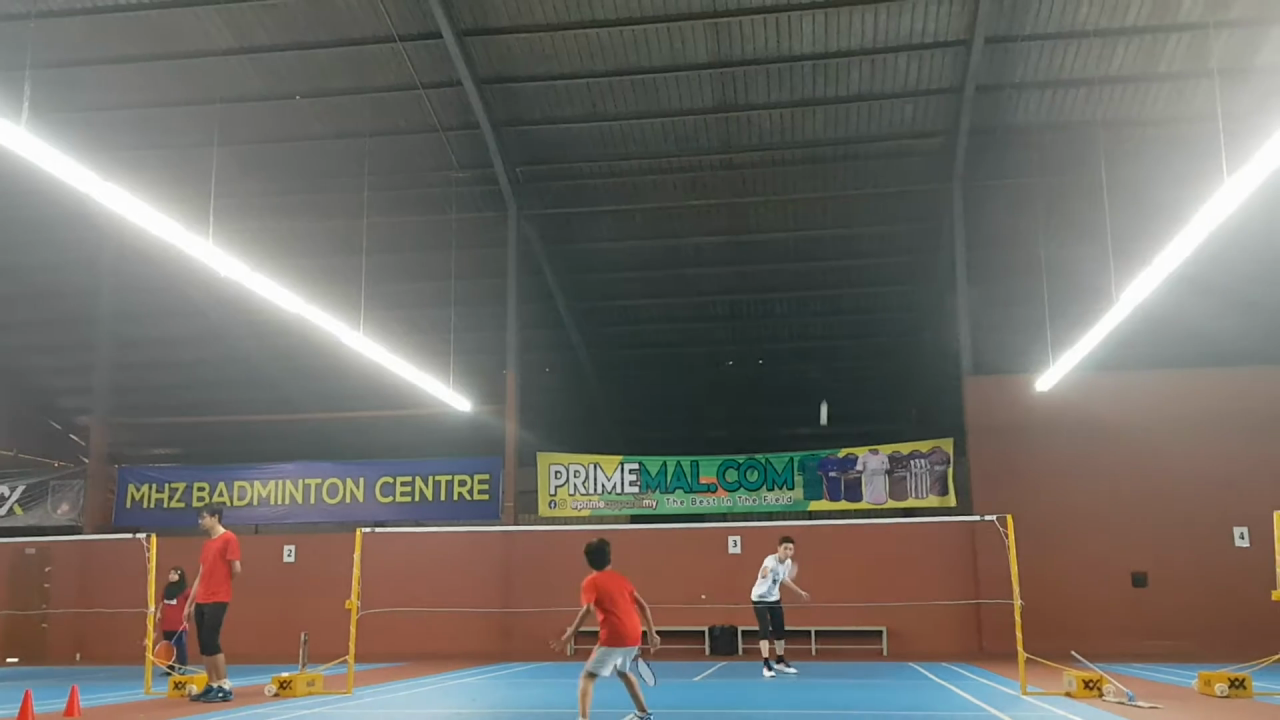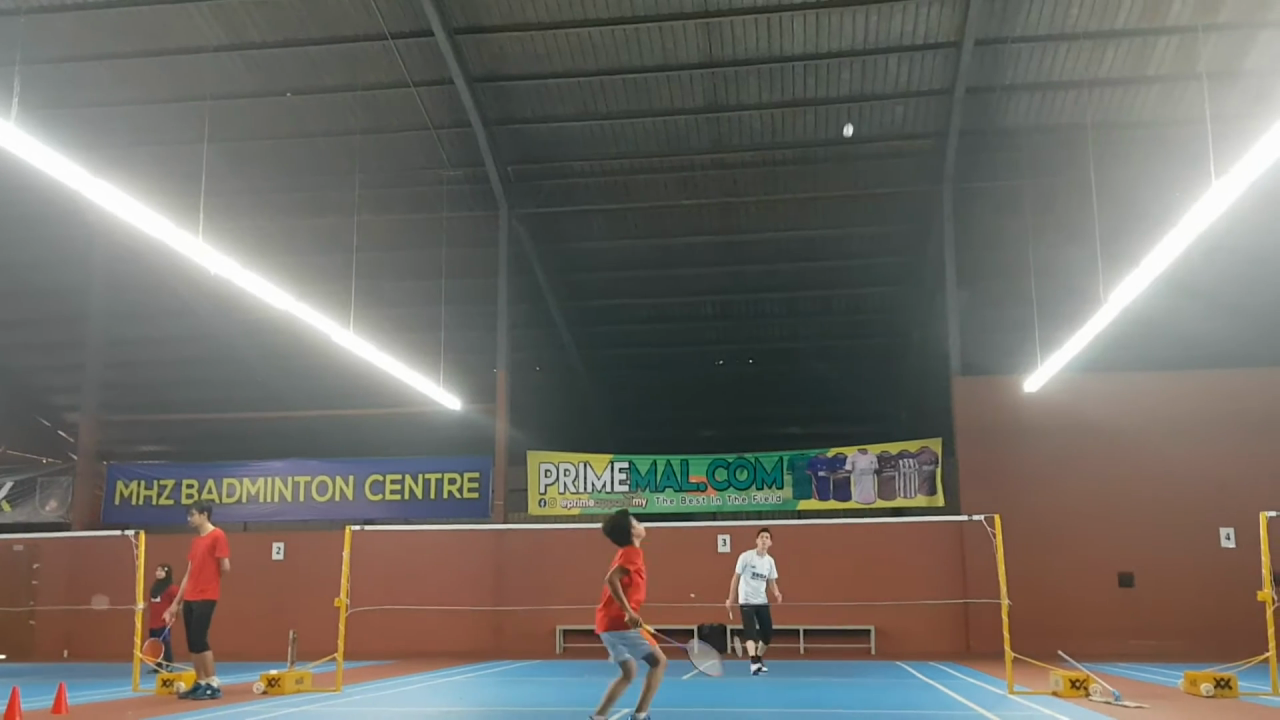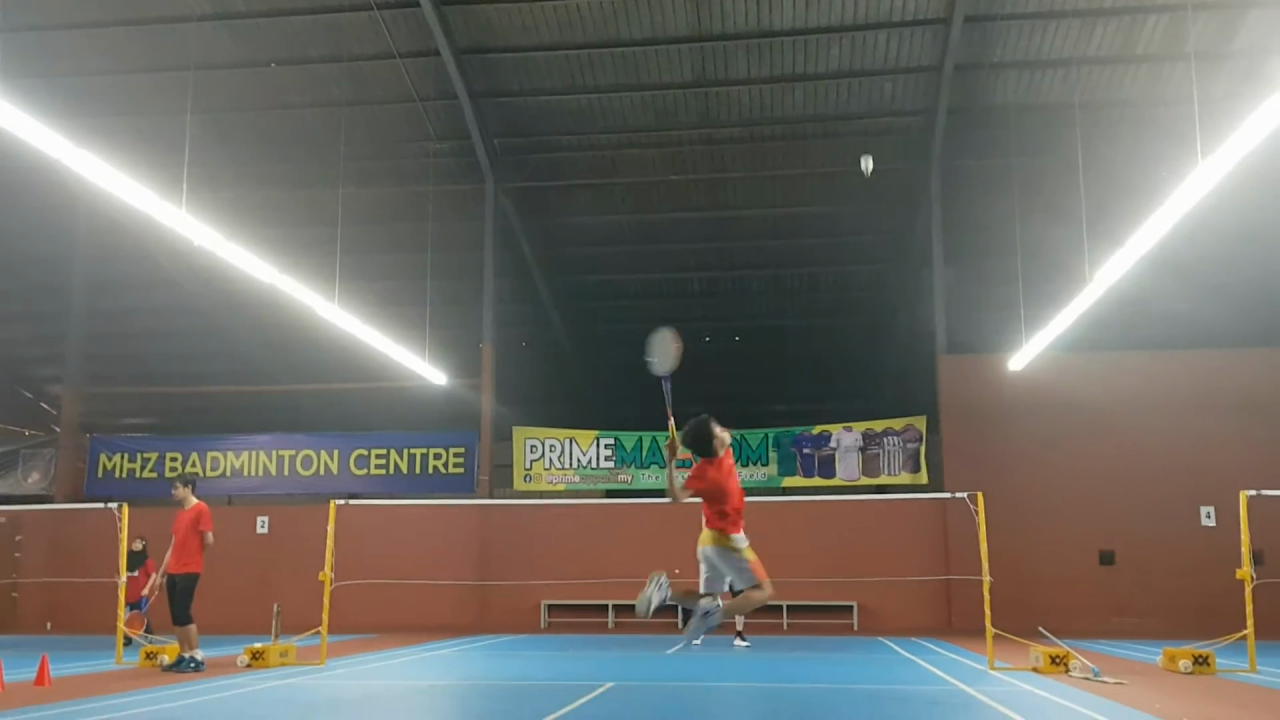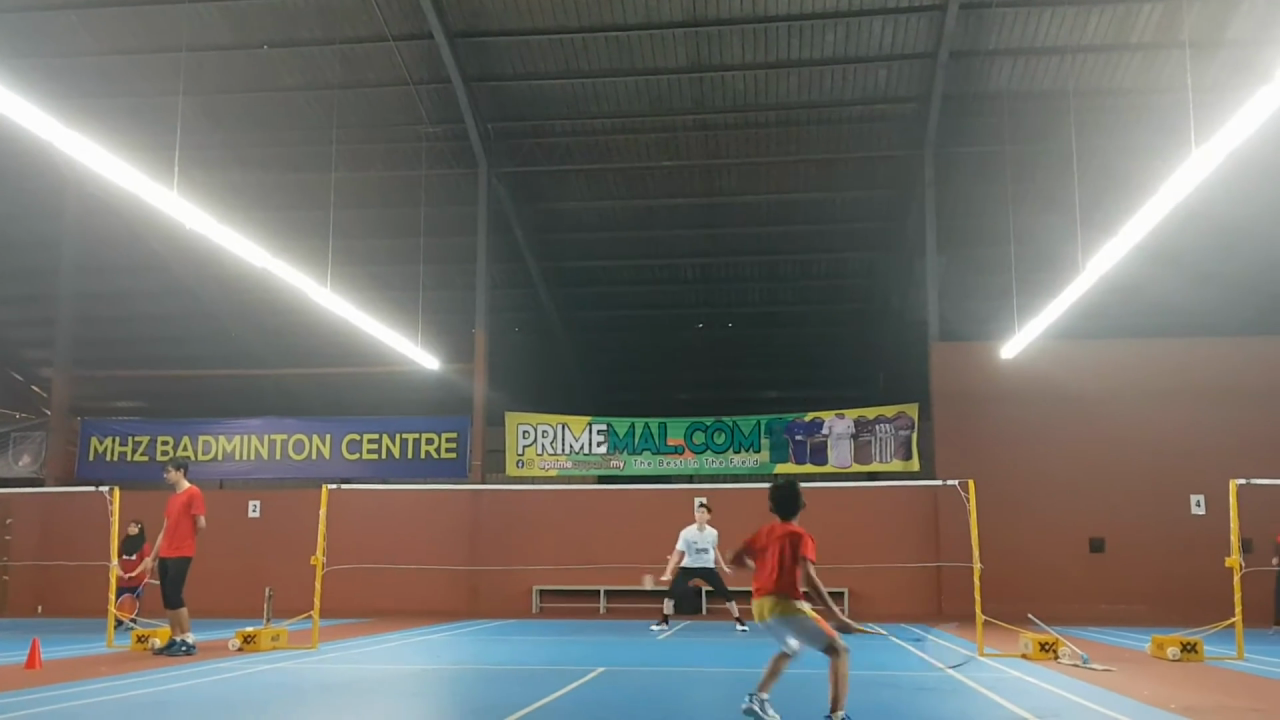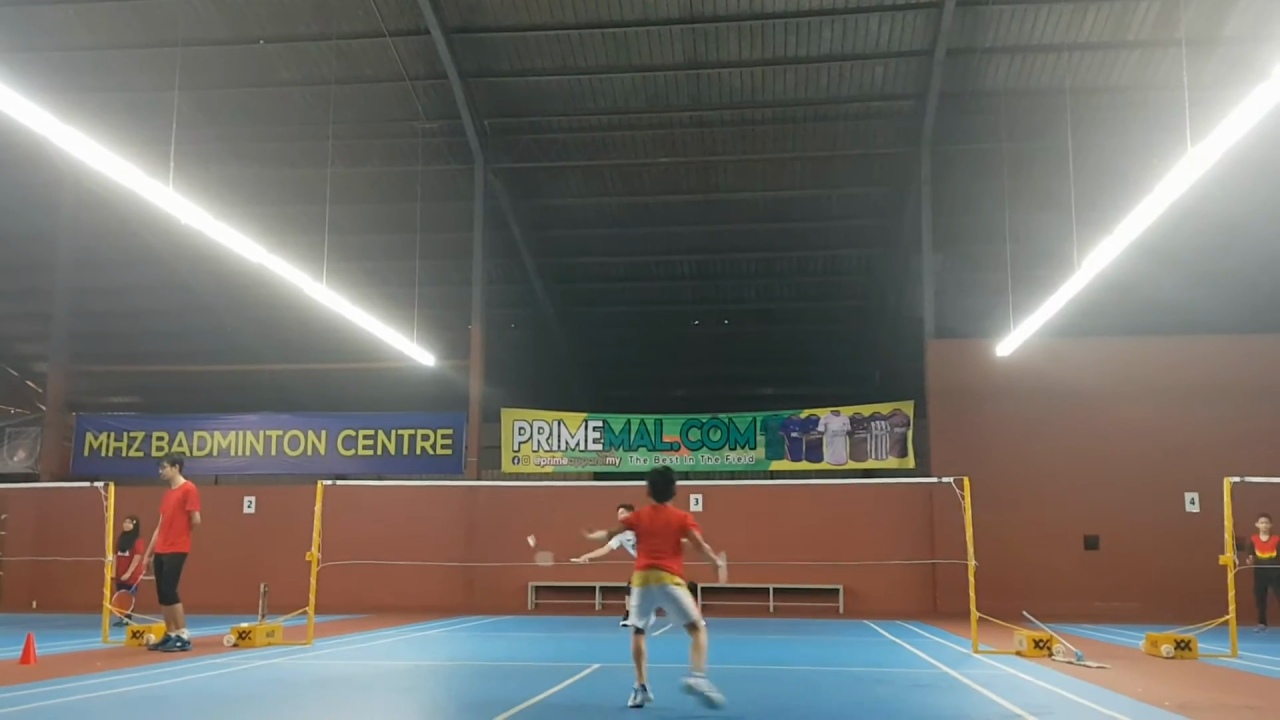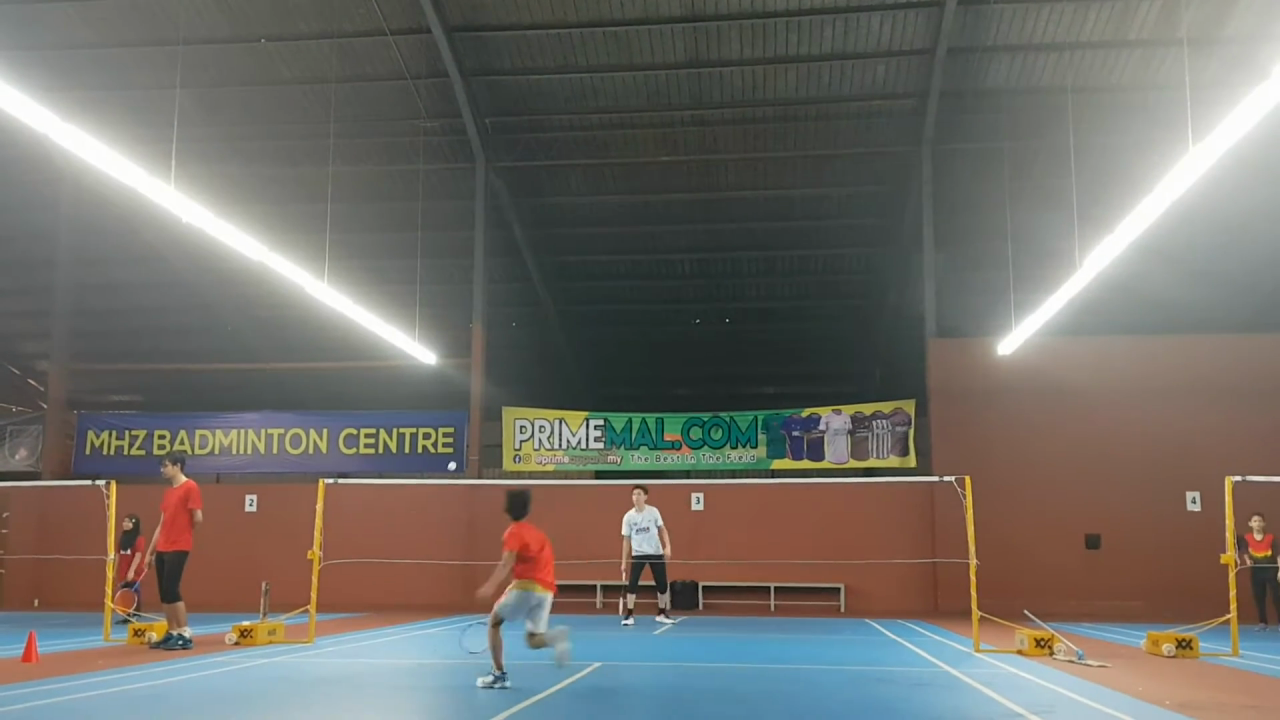
dt=0.5s
person 1, frame 1
left shoulder: (590, 582)
right shoulder: (622, 580)
left elbow: (586, 610)
right elbow: (643, 606)
left wrist: (569, 635)
right wrist: (651, 632)
left hip: (613, 638)
right hip: (633, 636)
left knee: (587, 678)
right knee: (623, 673)
person 1, frame 2
left shoulder: (625, 555)
right shoulder: (632, 554)
right elbow: (610, 579)
right wrist: (628, 611)
left hip: (608, 624)
right hip: (617, 624)
left knee: (628, 674)
right knee: (658, 662)
person 1, frame 3
left shoulder: (724, 458)
right shoulder: (703, 472)
right elbow: (676, 496)
right wrist: (670, 461)
left hip: (713, 542)
right hip: (727, 540)
left knee: (706, 600)
right knee: (762, 591)
left ankle: (666, 593)
right ankle: (711, 613)
person 1, frame 4
left shoulder: (762, 533)
right shoulder: (800, 537)
left elbow: (735, 559)
right elbow: (809, 578)
right wrist: (837, 615)
left hip: (761, 605)
right hip: (787, 606)
left knee: (790, 651)
right knee: (839, 652)
left ankle: (758, 699)
person 1, frame 5
left shoulder: (640, 515)
right shoulder: (683, 518)
left elbow: (611, 532)
right elbow: (701, 545)
right wrist: (719, 563)
left hip: (642, 580)
right hip: (668, 582)
left knee: (638, 633)
right knee: (698, 630)
left ankle: (641, 688)
right ankle: (697, 678)
person 1, frame 6
left shoulder: (513, 532)
right shoulder: (537, 532)
left elbow: (508, 561)
left wrist: (491, 584)
left hip: (525, 586)
right hip: (544, 590)
left knee: (494, 623)
right knee: (533, 641)
left ankle: (499, 675)
right ankle: (553, 637)
person 2, frame 1
left shoulder: (229, 538)
right shoulder: (207, 544)
left elbow: (236, 569)
right elbow: (201, 576)
left wrist: (220, 583)
right wrist: (190, 603)
left hip: (217, 600)
right hip: (201, 601)
left knee: (211, 643)
right knee: (204, 645)
left ankle: (225, 687)
right ankle: (212, 685)
person 2, frame 2
left shoulder: (217, 535)
right shoulder: (196, 541)
left elbow: (225, 567)
right elbow: (189, 574)
left wrist: (210, 580)
right wrist: (177, 601)
left hip: (205, 598)
right hip: (189, 598)
left knee: (199, 640)
right knee: (192, 642)
left ankle: (213, 684)
right ankle: (200, 683)
person 2, frame 3
left shoulder: (201, 509)
right shoulder: (180, 514)
left elbow: (208, 540)
right elbow: (173, 547)
left wrist: (193, 555)
right wrist: (161, 573)
left hip: (189, 571)
right hip: (173, 572)
left knee: (183, 613)
right knee: (176, 615)
left ankle: (197, 657)
right ankle: (184, 656)
person 2, frame 4
left shoulder: (193, 493)
right shoulder: (172, 498)
left elbow: (201, 524)
right elbow: (165, 530)
left wrist: (185, 538)
right wrist: (152, 556)
left hip: (181, 554)
right hip: (165, 555)
left knee: (174, 596)
right knee: (167, 597)
left ankle: (188, 641)
right ankle: (175, 639)
person 2, frame 5
left shoulder: (188, 489)
right shoulder: (168, 494)
left elbow: (197, 520)
right elbow: (160, 526)
left wrist: (181, 534)
right wrist: (148, 552)
left hip: (177, 550)
right hip: (162, 551)
left knee: (170, 592)
right knee: (163, 593)
left ankle: (183, 636)
right ankle: (171, 635)
person 2, frame 6
left shoulder: (190, 487)
right shoulder: (168, 492)
left elbow: (198, 518)
right elbow: (161, 525)
left wrist: (182, 532)
right wrist: (150, 551)
left hip: (178, 548)
right hip: (162, 549)
left knee: (171, 590)
right knee: (164, 592)
left ankle: (185, 635)
right ankle: (172, 633)
